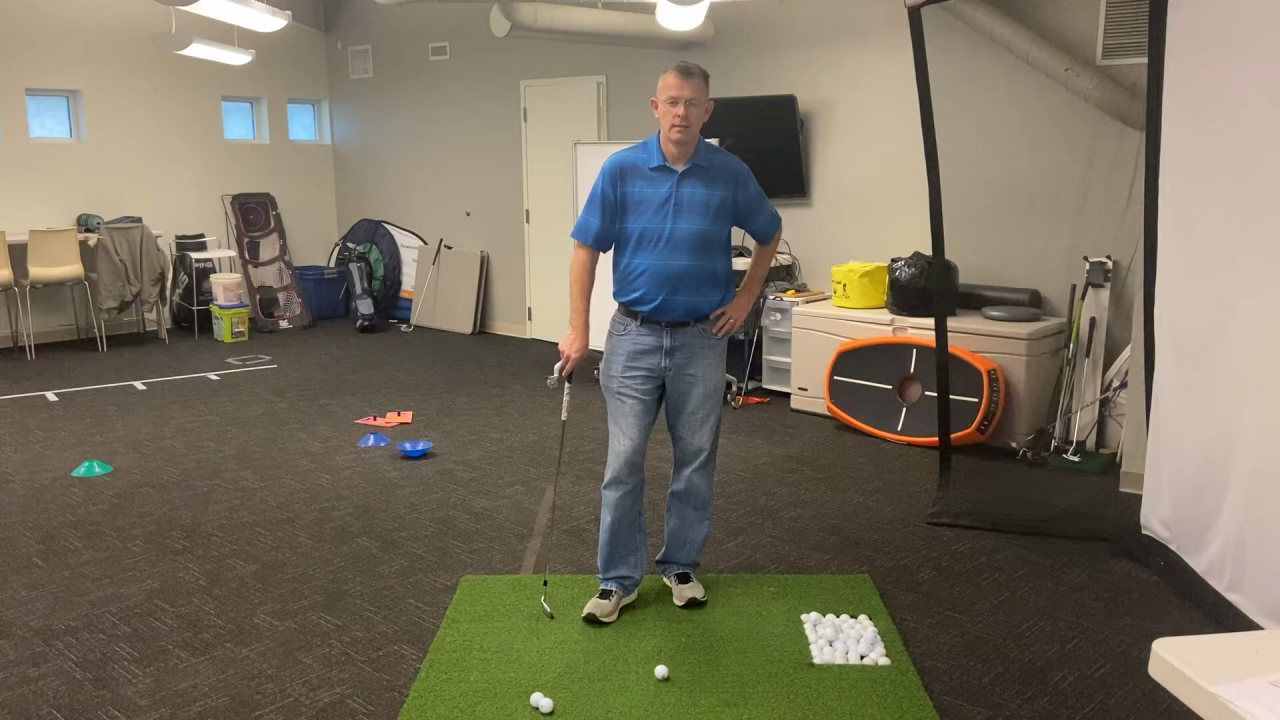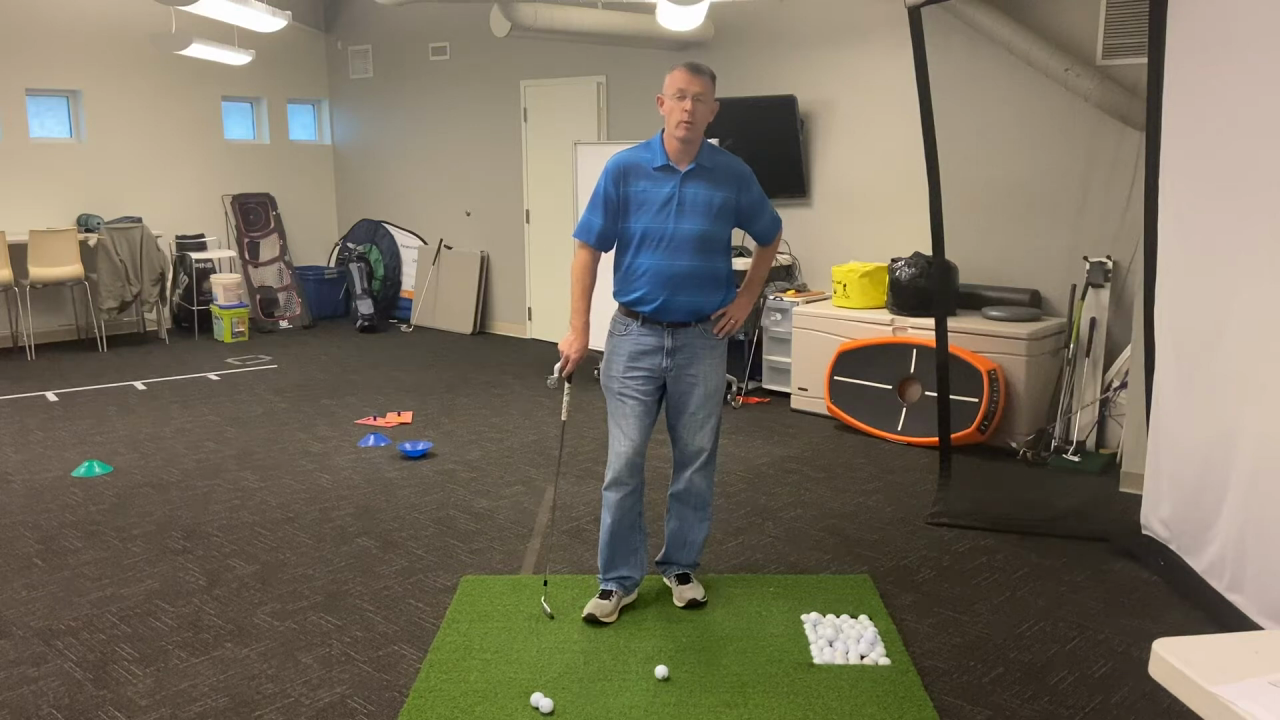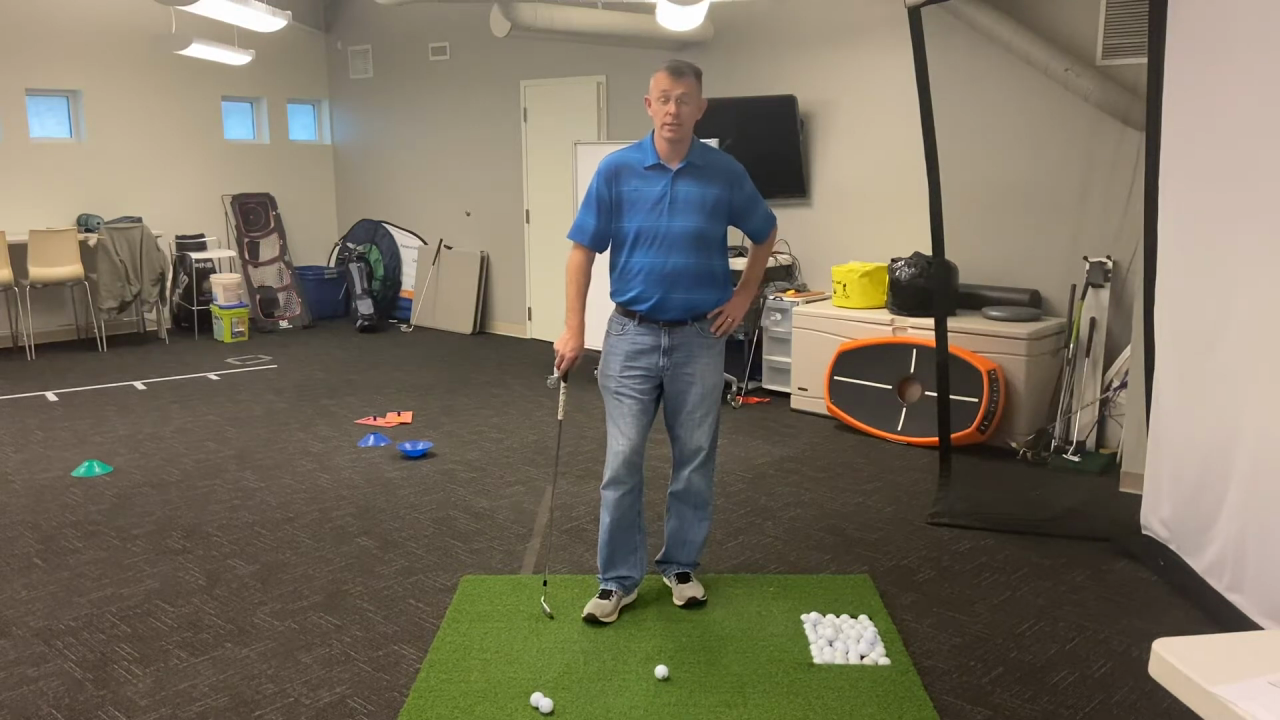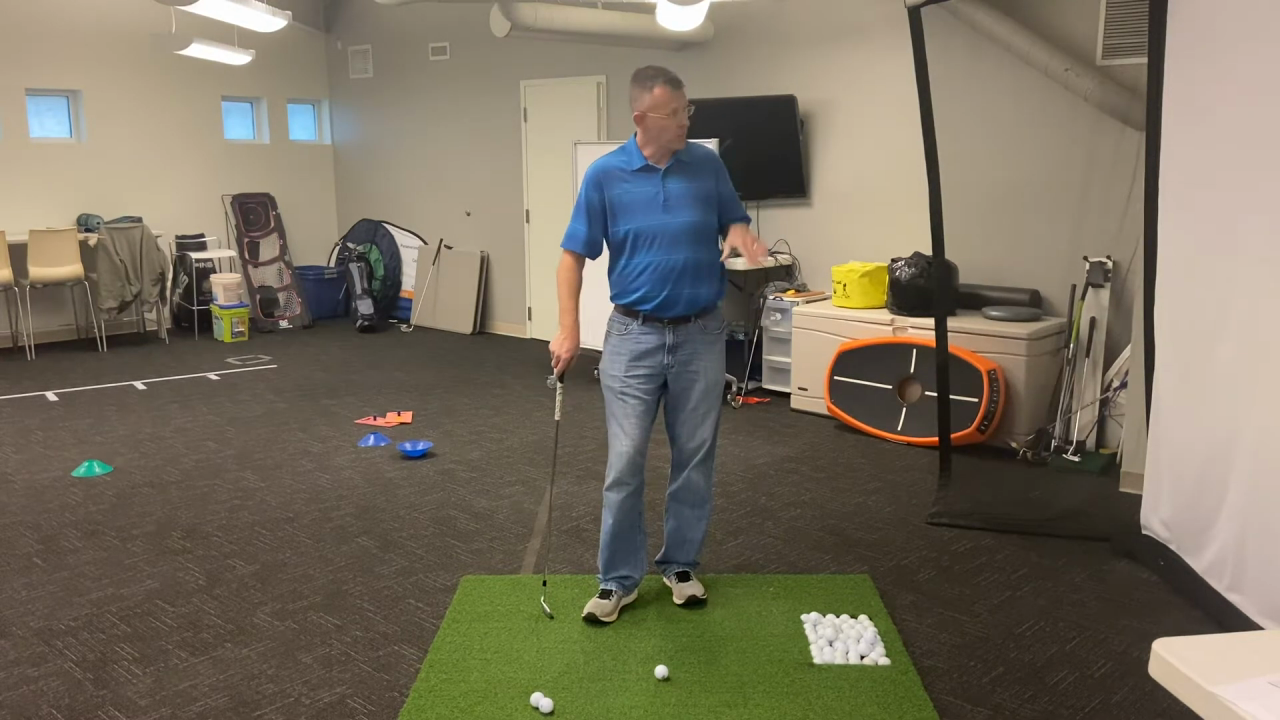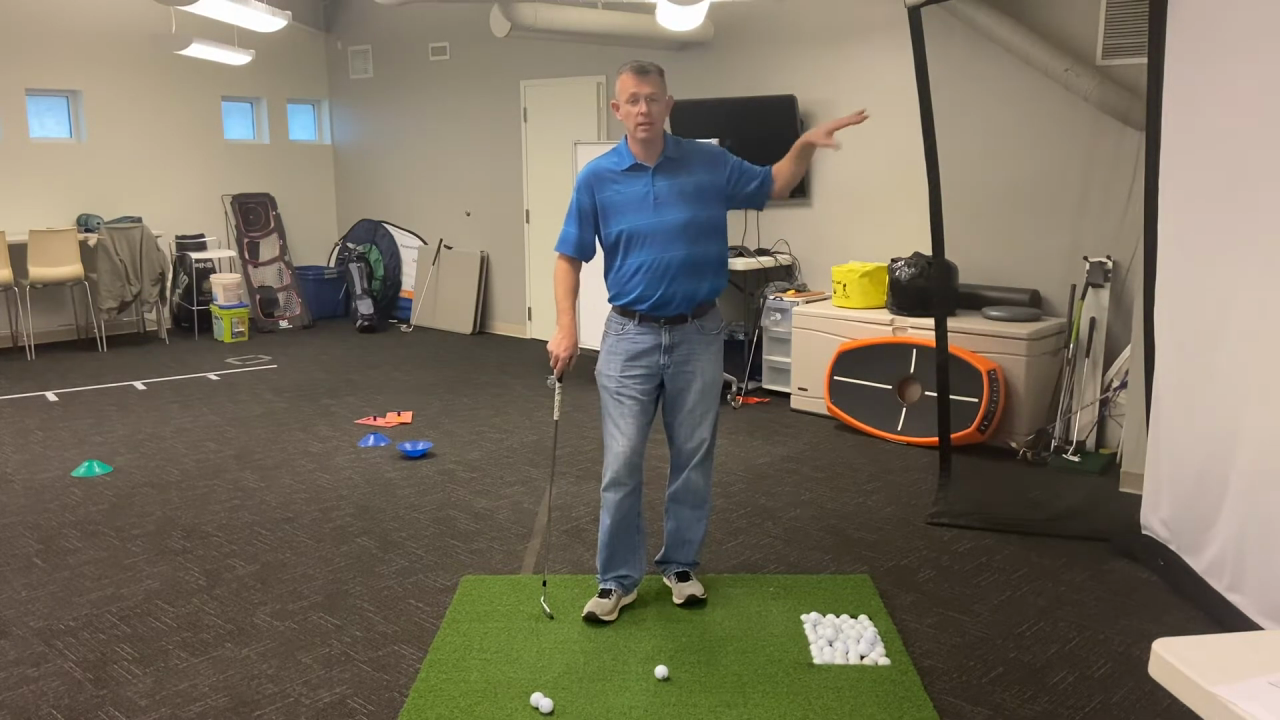
dt=1s
person 1, frame 1
left shoulder: (730, 173)
right shoulder: (620, 169)
left elbow: (769, 234)
right elbow: (586, 250)
left wrist: (746, 297)
right wrist: (578, 329)
left hip: (701, 338)
right hip: (633, 335)
left knee: (695, 460)
right knee: (624, 461)
left ankle: (680, 565)
right ankle: (618, 578)
person 1, frame 2
left shoulder: (733, 175)
right shoulder: (624, 168)
left elbow: (769, 237)
right elbow: (588, 249)
left wrist: (747, 299)
right wrist: (578, 329)
left hip: (702, 339)
right hip: (635, 335)
left knee: (695, 461)
right knee: (625, 462)
left ankle: (680, 566)
right ankle: (618, 579)
person 1, frame 3
left shoulder: (725, 172)
right shoulder: (616, 169)
left elbow: (765, 234)
right elbow: (583, 250)
left wrist: (744, 297)
right wrist: (574, 329)
left hip: (699, 337)
right hip: (631, 335)
left knee: (694, 460)
right knee: (622, 461)
left ankle: (680, 565)
right ankle: (618, 578)
person 1, frame 4
left shoulder: (708, 166)
right shoulder: (604, 175)
left elbow: (731, 222)
right elbow: (574, 255)
left wrist: (742, 234)
right wrist: (568, 328)
left hip: (701, 333)
right hip: (635, 334)
left knee: (695, 458)
right knee: (625, 461)
left ankle: (681, 564)
right ankle: (618, 578)
person 1, frame 5
left shoulder: (709, 164)
right shoulder: (596, 177)
left elbow: (772, 188)
right elbow: (569, 256)
left wrist: (805, 142)
right wrist: (564, 328)
left hip: (700, 332)
right hip: (631, 334)
left knee: (692, 458)
right knee: (622, 463)
left ankle: (679, 564)
right ankle: (615, 578)
